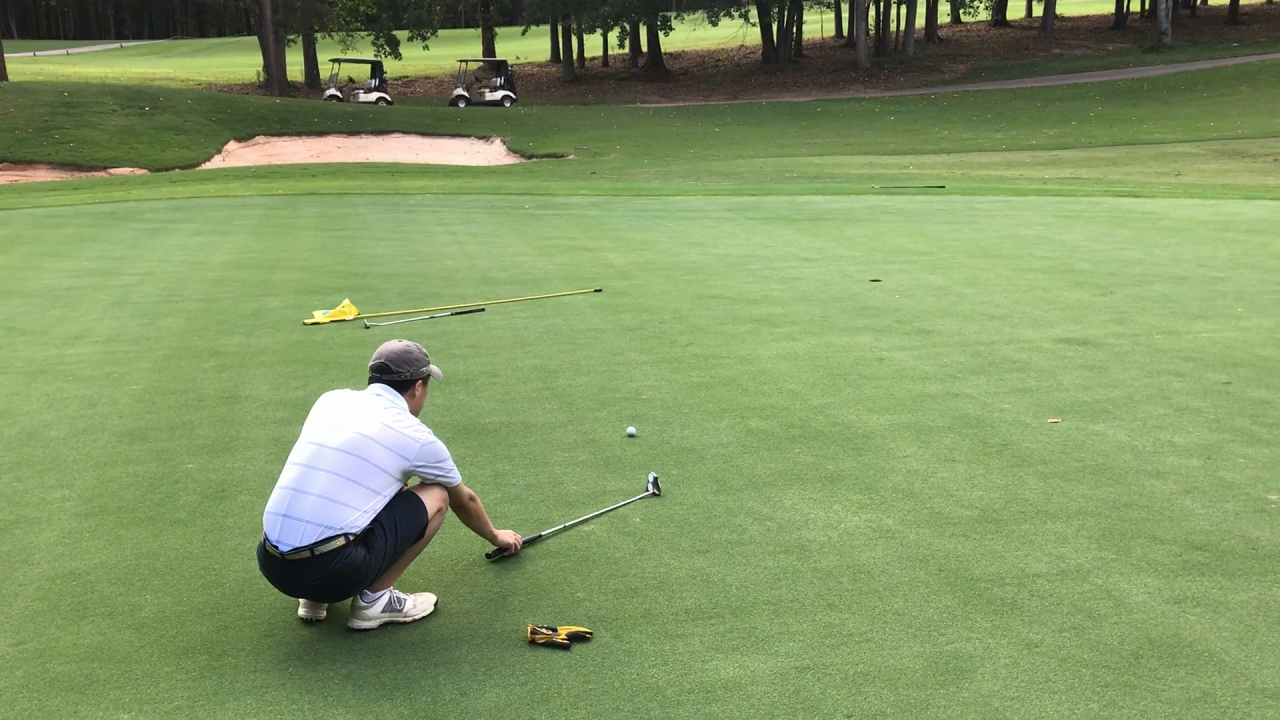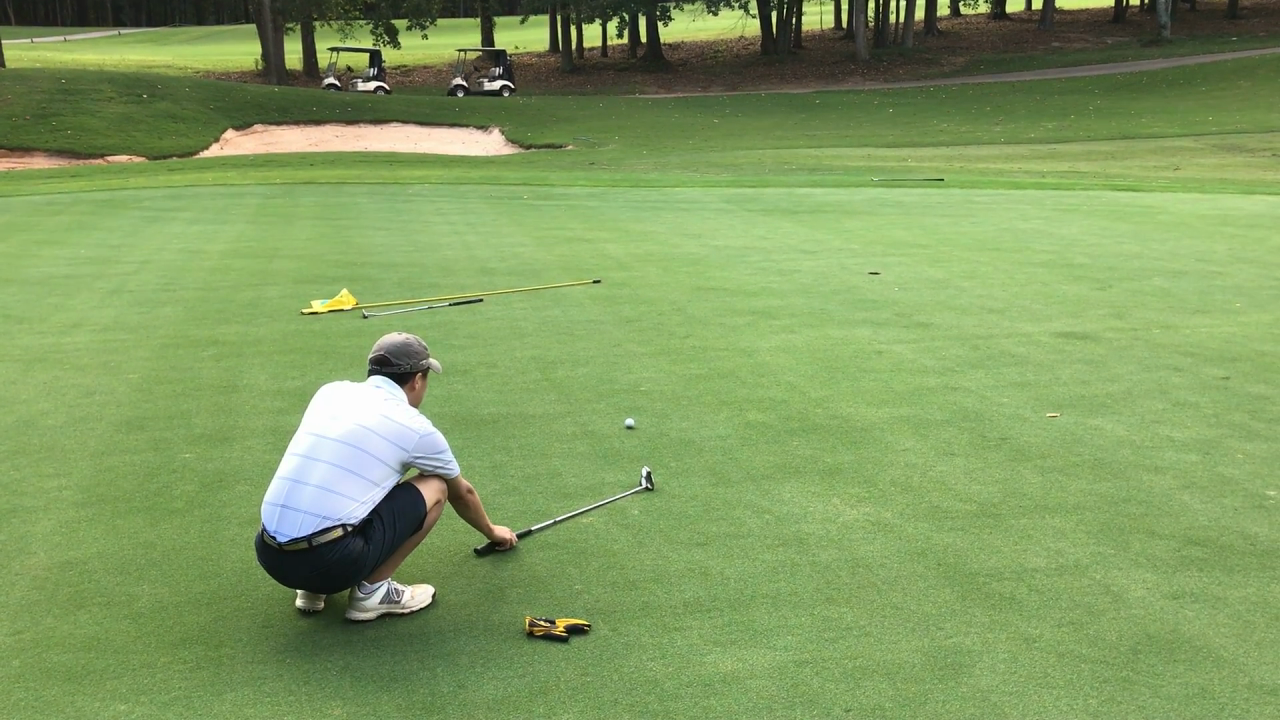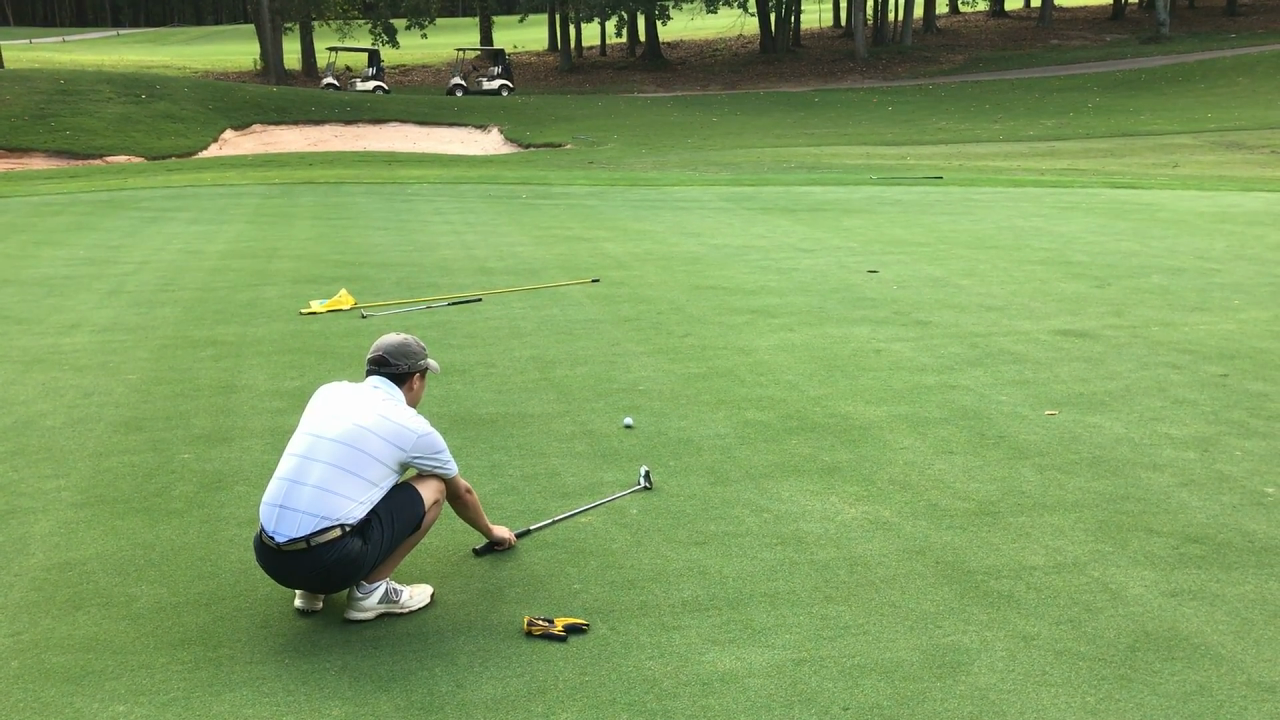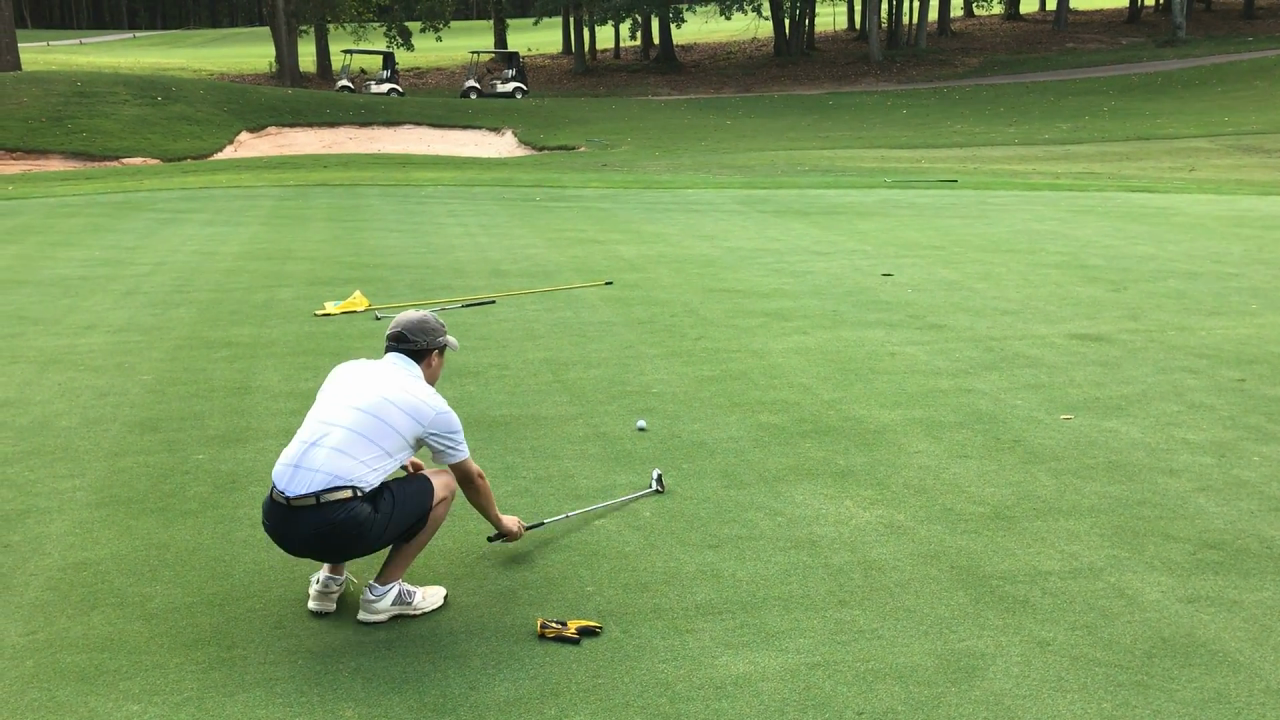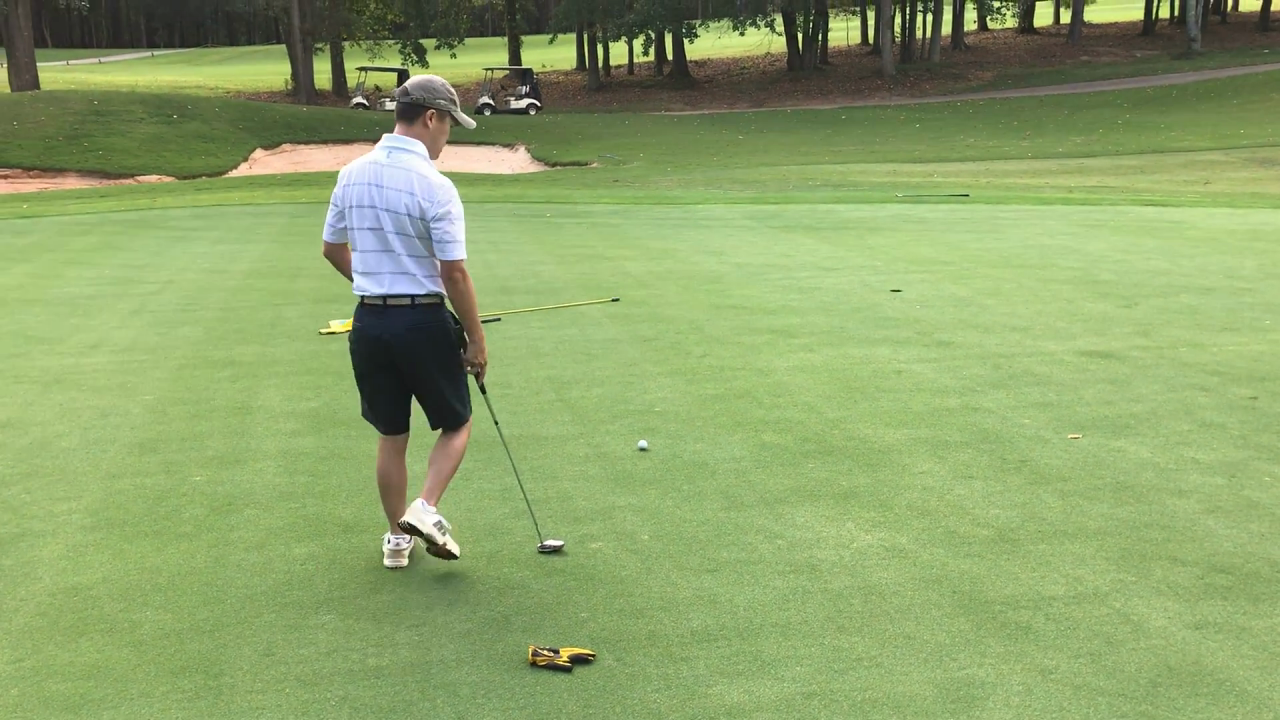
dt=1s
person 1, frame 1
left shoulder: (330, 400)
right shoulder: (415, 435)
right elbow: (464, 501)
right wrist: (495, 536)
left hip: (271, 564)
right hip: (332, 570)
right knee: (436, 497)
left ankle: (314, 599)
right ankle: (374, 600)
person 1, frame 2
left shoulder: (330, 391)
right shoulder: (415, 427)
right elbow: (462, 494)
right wrist: (491, 531)
left hip: (269, 554)
right hip: (329, 560)
right knee: (435, 488)
left ankle: (313, 587)
right ankle: (372, 591)
person 1, frame 3
left shoulder: (328, 392)
right shoulder: (412, 426)
right elbow: (460, 493)
right wrist: (491, 531)
left hip: (268, 555)
right hip: (328, 560)
right knee: (433, 488)
left ankle: (311, 588)
right ankle: (370, 591)
person 1, frame 4
left shoulder: (348, 369)
right shoulder: (429, 404)
right elbow: (470, 477)
right wrist: (499, 520)
left hip: (278, 520)
right hip: (334, 523)
right knee: (442, 487)
left ankle: (329, 581)
right ankle: (383, 594)
person 1, frame 5
left shoulder: (352, 175)
right shoulder: (434, 187)
left elbow: (332, 250)
right elbow: (454, 274)
right wrist: (476, 338)
left hip: (369, 322)
right hip: (422, 320)
left knee: (391, 437)
right knee: (457, 424)
left ankle: (398, 538)
right ankle: (425, 510)
